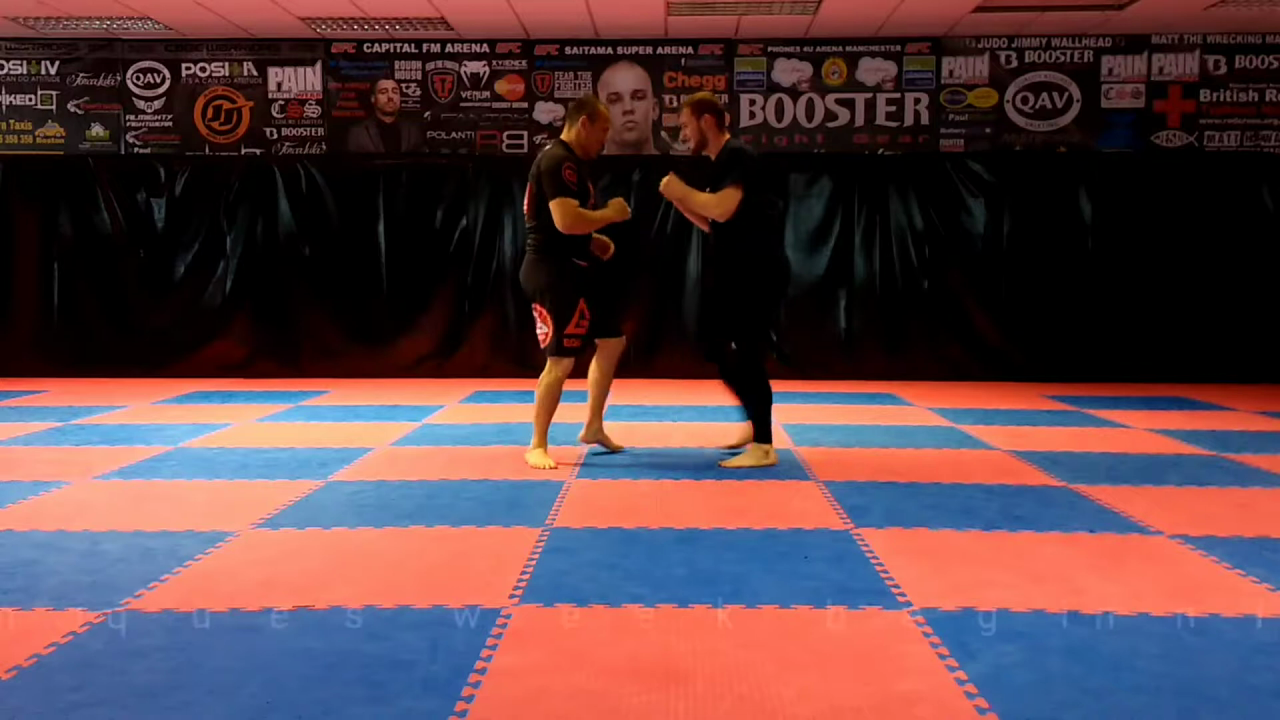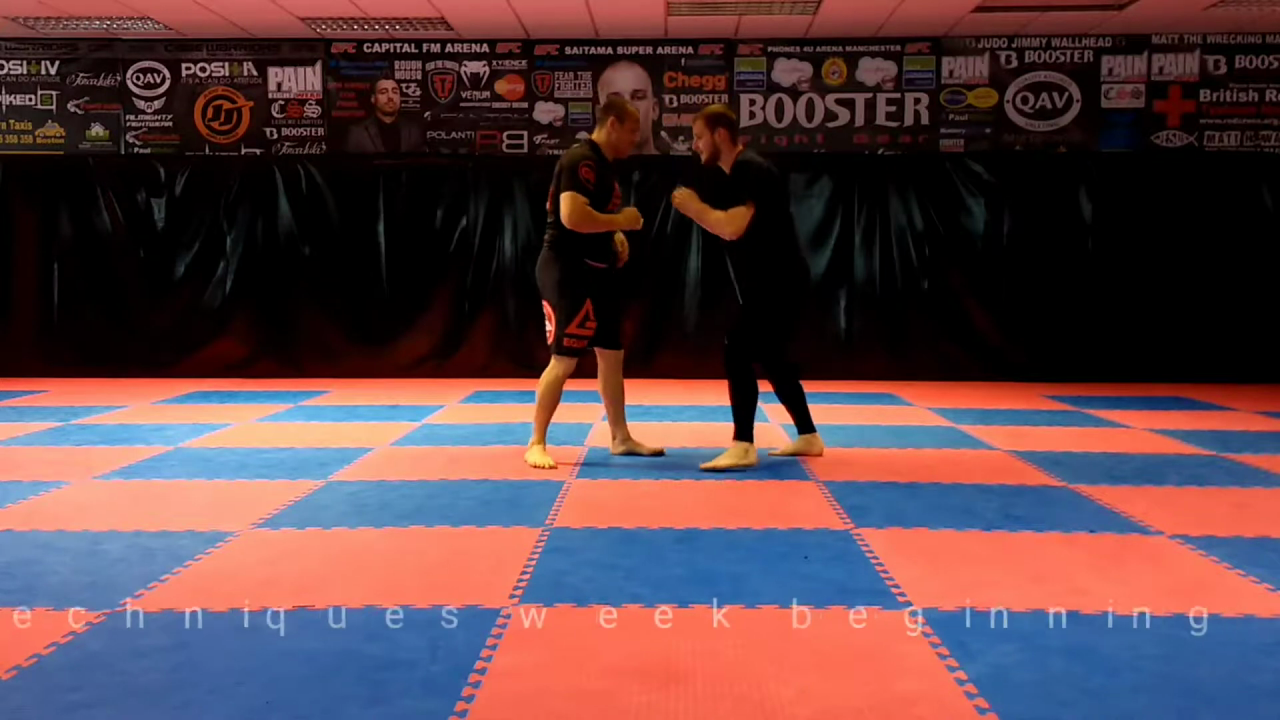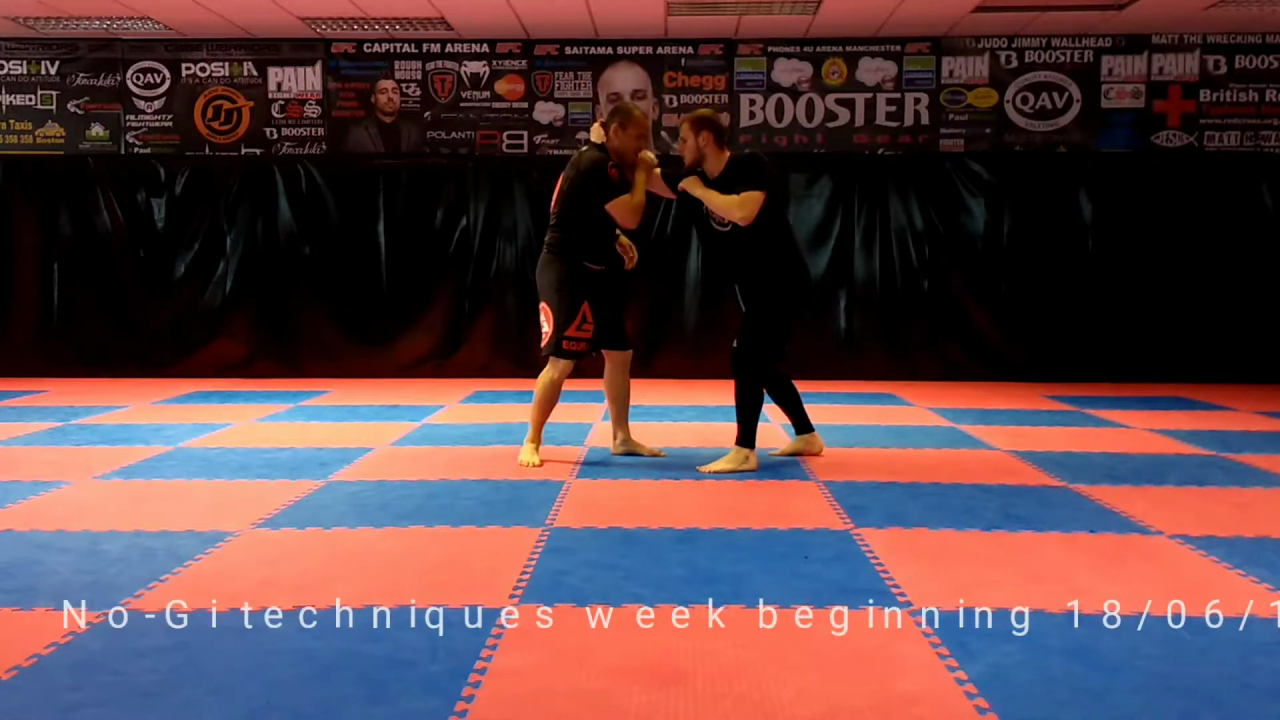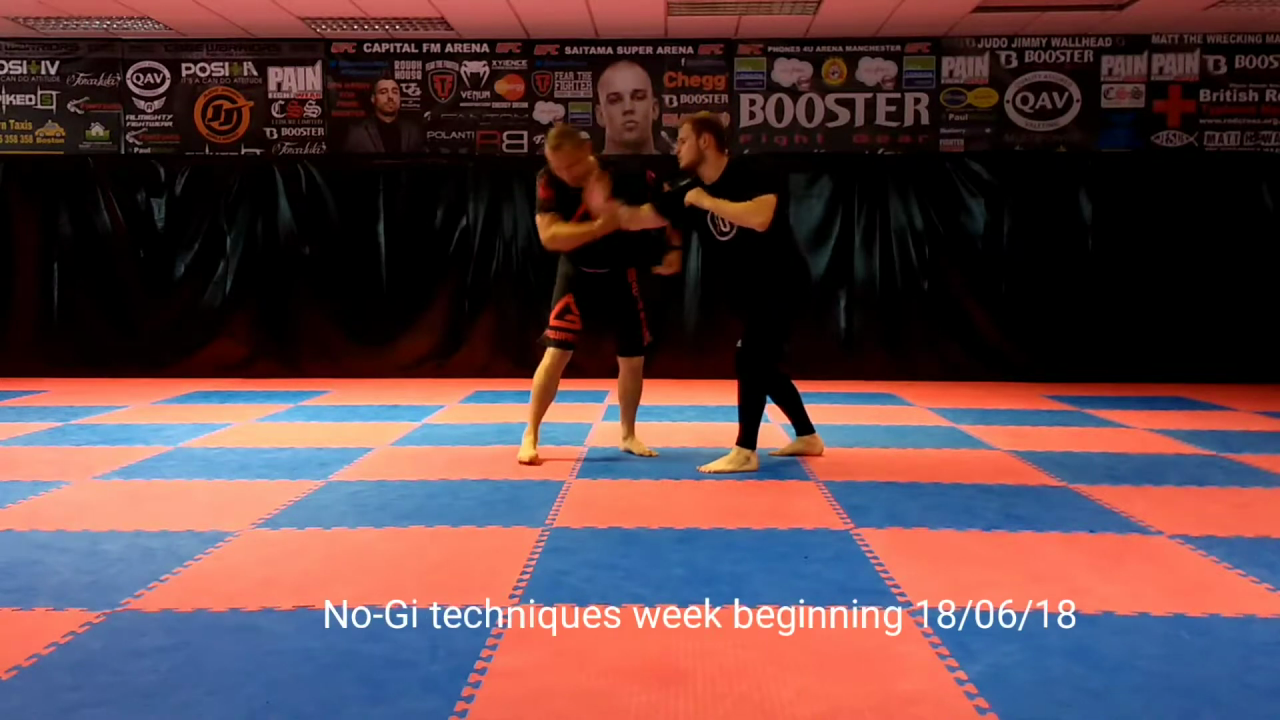
dt=0.4s
person 1, frame 1
left shoulder: (737, 156)
right shoulder: (722, 163)
left elbow: (724, 209)
right elbow: (713, 224)
left wrist: (683, 190)
right wrist: (679, 198)
left hip: (756, 275)
right hip: (735, 276)
left knee: (747, 356)
right knee: (720, 348)
left ankle: (763, 446)
right ankle: (755, 423)
person 1, frame 2
left shoulder: (751, 170)
right shoulder: (734, 174)
left elbow: (733, 227)
right elbow: (726, 231)
left wrist: (694, 205)
right wrist: (694, 207)
left hip: (777, 284)
right hip: (771, 284)
left knee: (737, 355)
right knee: (773, 359)
left ankle: (743, 446)
right ankle: (808, 437)
person 1, frame 3
left shoulder: (750, 166)
right shoulder: (703, 180)
left elbow: (745, 213)
right elbow: (645, 178)
left wrist: (700, 192)
left hip: (779, 285)
right hip: (757, 287)
left knee: (746, 359)
right knee: (763, 363)
left ankle: (744, 452)
right ankle: (807, 437)
person 1, frame 4
left shoulder: (748, 173)
right shoulder: (690, 193)
left elbow: (761, 218)
right elbow: (635, 218)
left wrist: (708, 202)
left hip: (781, 283)
right hip: (752, 289)
left knee: (750, 359)
right knee: (763, 363)
left ankle: (745, 452)
right ankle: (807, 436)
person 2, frame 1
left shoulder: (568, 161)
right shoulder: (559, 161)
right elbow: (566, 222)
left wrist: (592, 240)
right wrist: (610, 214)
left hip: (569, 270)
right hip: (551, 271)
left knee: (612, 341)
right knee: (562, 361)
left ankle: (593, 427)
right ankle: (537, 446)
person 2, frame 2
left shoulder: (605, 164)
right shoulder: (582, 161)
right elbow: (572, 217)
left wrist: (615, 237)
right wrist: (621, 221)
left hip: (593, 270)
right hip: (566, 270)
left knee: (612, 354)
right knee: (564, 360)
left ankle: (620, 438)
right ankle: (536, 443)
person 2, frame 3
left shoulder: (609, 164)
right shoulder: (595, 164)
right elbow: (630, 217)
left wrist: (619, 242)
right wrist: (642, 174)
left hip: (596, 271)
right hip: (566, 272)
left knee: (619, 354)
right knee: (562, 362)
left ankle: (621, 437)
right ankle: (532, 441)
person 2, frame 4
right shoulder: (549, 181)
right elbow: (550, 237)
left wrist: (673, 248)
right wrist: (602, 225)
left hip: (619, 275)
right hip: (577, 274)
left knee: (633, 359)
right knee: (556, 354)
left ankle: (628, 434)
right ankle: (531, 435)
